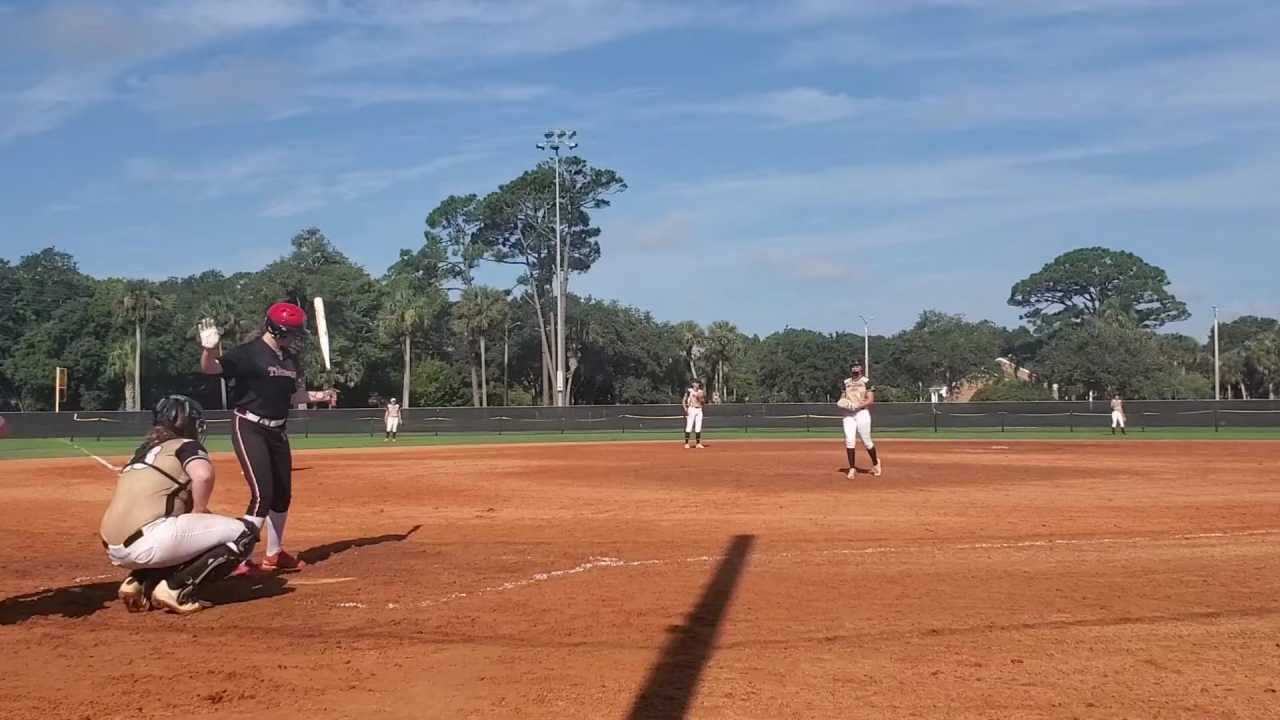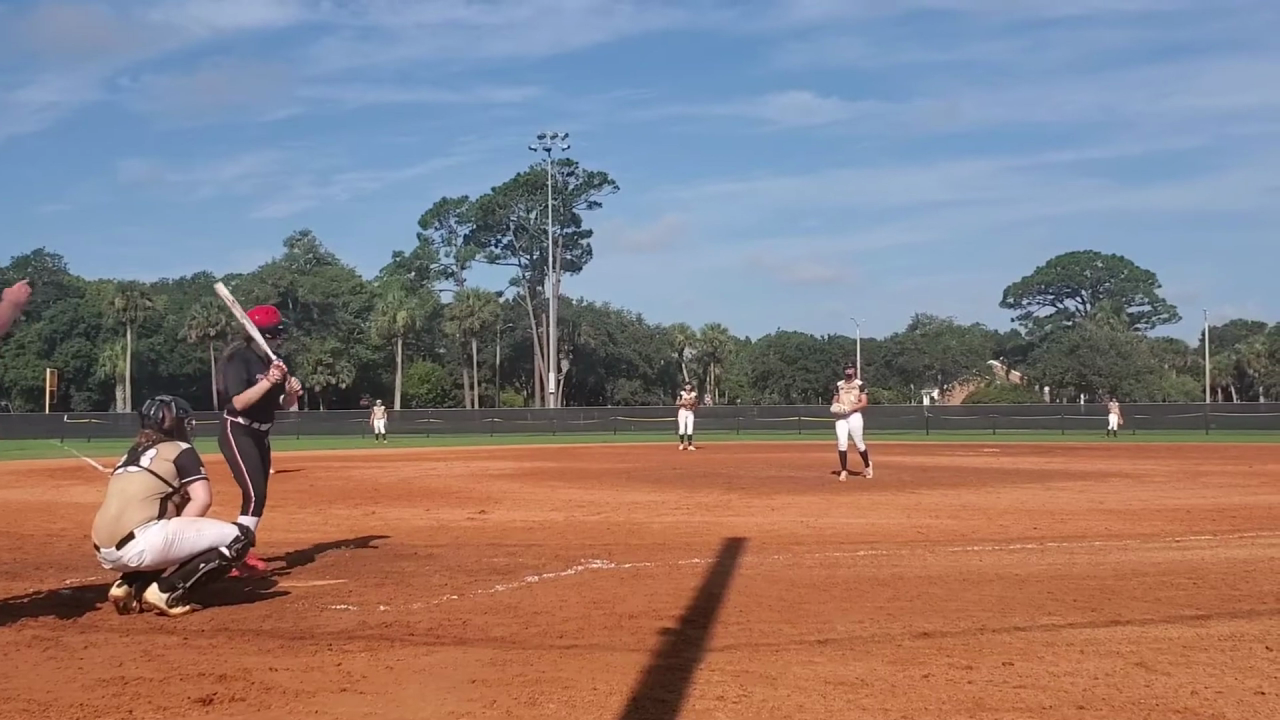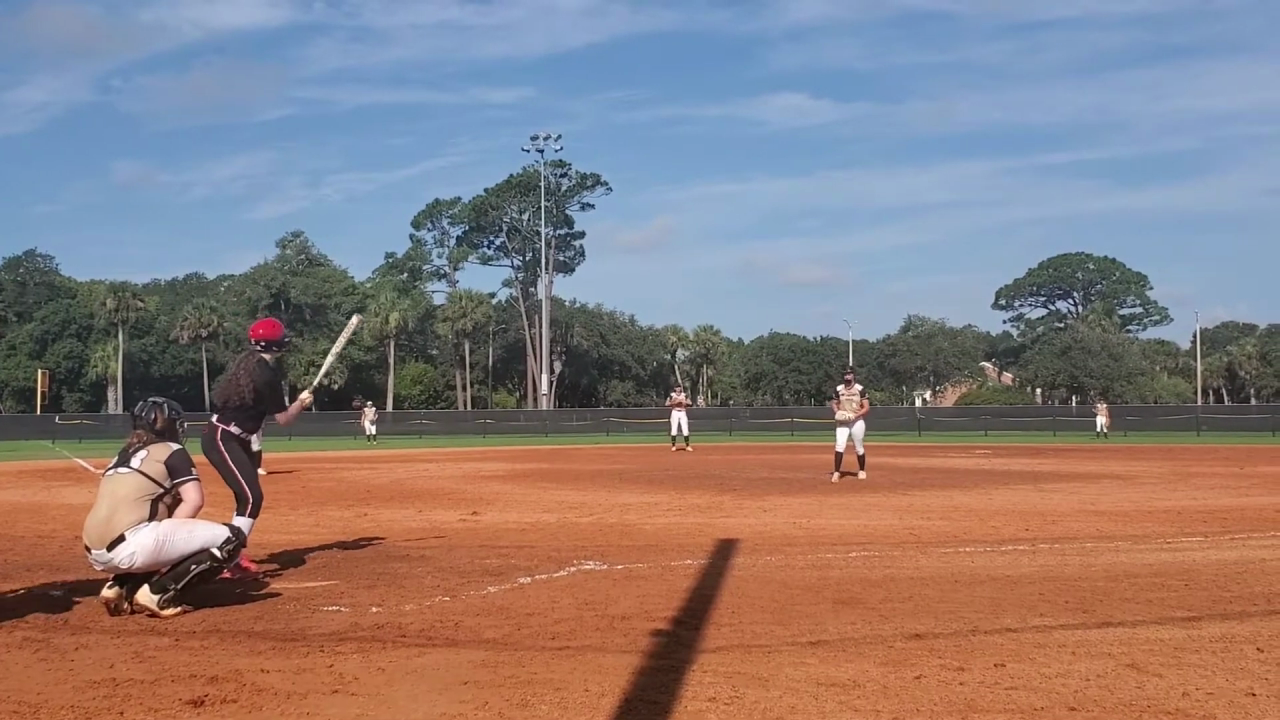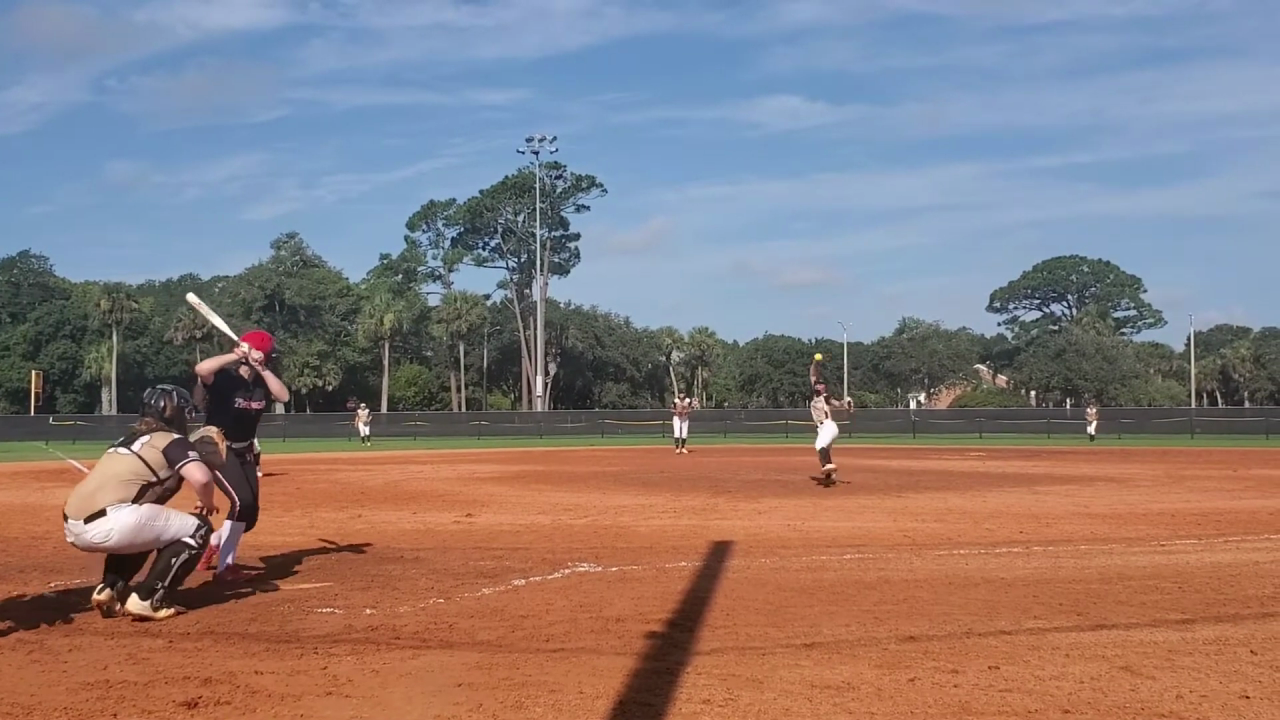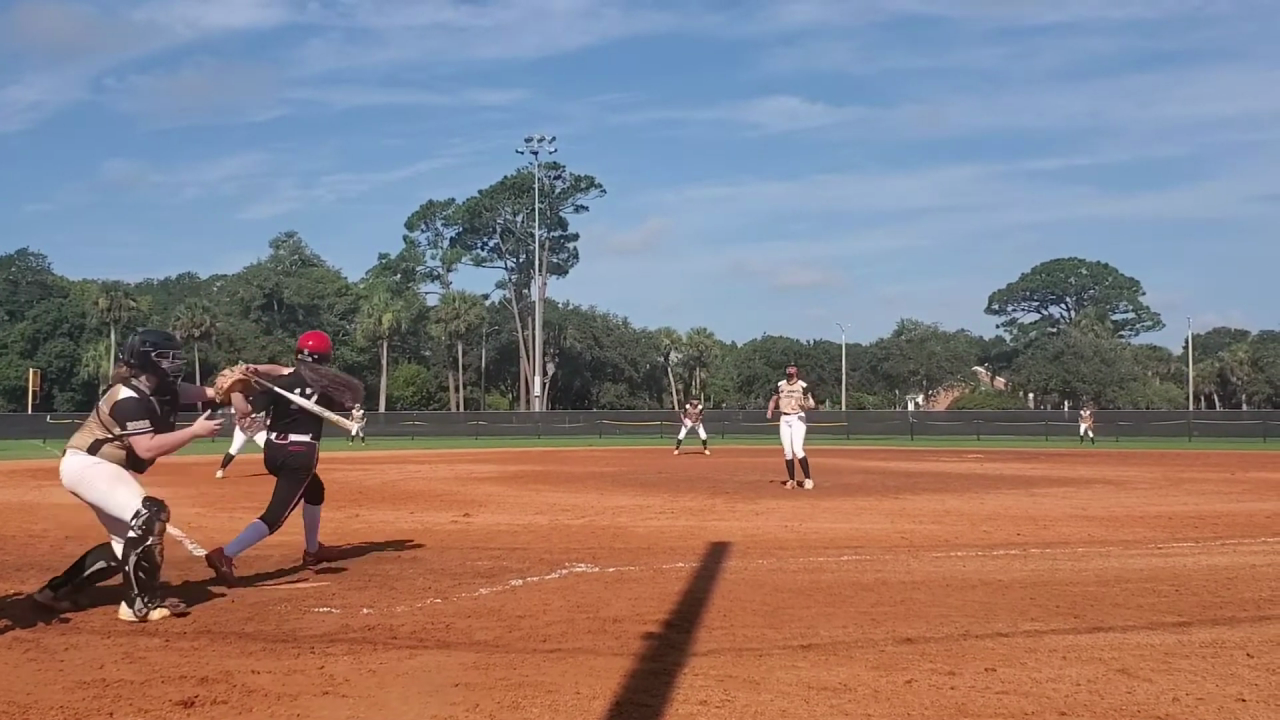
dt=1s
person 1, frame 1
left shoulder: (290, 358)
right shoulder: (249, 352)
right elbow: (211, 368)
left wrist: (321, 396)
right wrist: (210, 350)
left hip: (277, 431)
right hip: (250, 429)
left knee: (282, 494)
right knee: (263, 494)
left ankle: (274, 554)
person 1, frame 2
left shoulder: (274, 360)
right shoulder: (239, 359)
left elbow: (283, 402)
right elbow: (239, 402)
left wrist: (292, 389)
right wrist: (270, 381)
left hip: (260, 435)
right hip: (237, 433)
left knee: (257, 495)
right knee: (254, 495)
person 1, frame 3
left shoulder: (251, 366)
right shoulder: (267, 374)
right elbow: (282, 419)
left wrist: (295, 405)
right wrist: (300, 403)
left hip: (237, 440)
right hip: (222, 439)
left knee: (248, 498)
right knee: (252, 497)
right ankle: (230, 562)
person 1, frame 4
left shoulder: (263, 379)
right shoulder: (226, 378)
left elbow: (283, 397)
right elbow: (201, 369)
left wrist: (260, 368)
right wrist: (236, 356)
left hip: (244, 450)
left knee: (252, 513)
right knee: (243, 501)
left ankle: (213, 547)
right ankle: (224, 566)
person 1, frame 5
left shoulder: (285, 383)
right shoulder: (329, 380)
left elbow: (244, 411)
right elbow: (294, 372)
right wrist: (258, 369)
left hip: (274, 453)
right hip: (300, 454)
left knee: (314, 491)
right knee: (274, 515)
left ankle: (314, 550)
right ankle: (226, 555)
person 2, frame 1
left shoulder: (143, 451)
right shoulder: (186, 445)
right elbow: (203, 475)
right wrist: (198, 513)
left hip: (115, 548)
right hip: (147, 539)
right knee: (244, 532)
left ankle: (139, 583)
right ankle: (175, 589)
person 2, frame 2
left shoulder: (133, 453)
right shoulder: (180, 450)
right elbow: (202, 500)
right wrist: (177, 536)
left hip: (105, 551)
right hip: (138, 543)
right knee: (239, 536)
left ankle: (128, 586)
right ankle: (166, 592)
person 2, frame 3
left shoulder: (124, 454)
right shoulder: (171, 450)
right elbow: (194, 500)
right wrist: (168, 538)
left hip: (96, 553)
right hip: (129, 546)
right knee: (231, 538)
left ankle: (119, 588)
right ankle: (158, 594)
person 2, frame 4
left shoulder: (133, 437)
right shoulder: (173, 441)
right elbow: (201, 478)
right wrist: (207, 502)
left hip: (75, 525)
right hip: (106, 521)
left knee: (141, 528)
right knee: (198, 529)
left ankle: (109, 591)
right ankle: (148, 600)
person 2, frame 5
left shoulder: (161, 386)
right shoulder: (129, 398)
left elbow: (186, 393)
right elbow: (148, 447)
left wrist: (212, 393)
right wrist: (195, 432)
left hip: (119, 467)
right hip: (89, 463)
left knee: (126, 544)
right knee: (149, 515)
left ankle: (57, 592)
right ankle: (141, 605)
